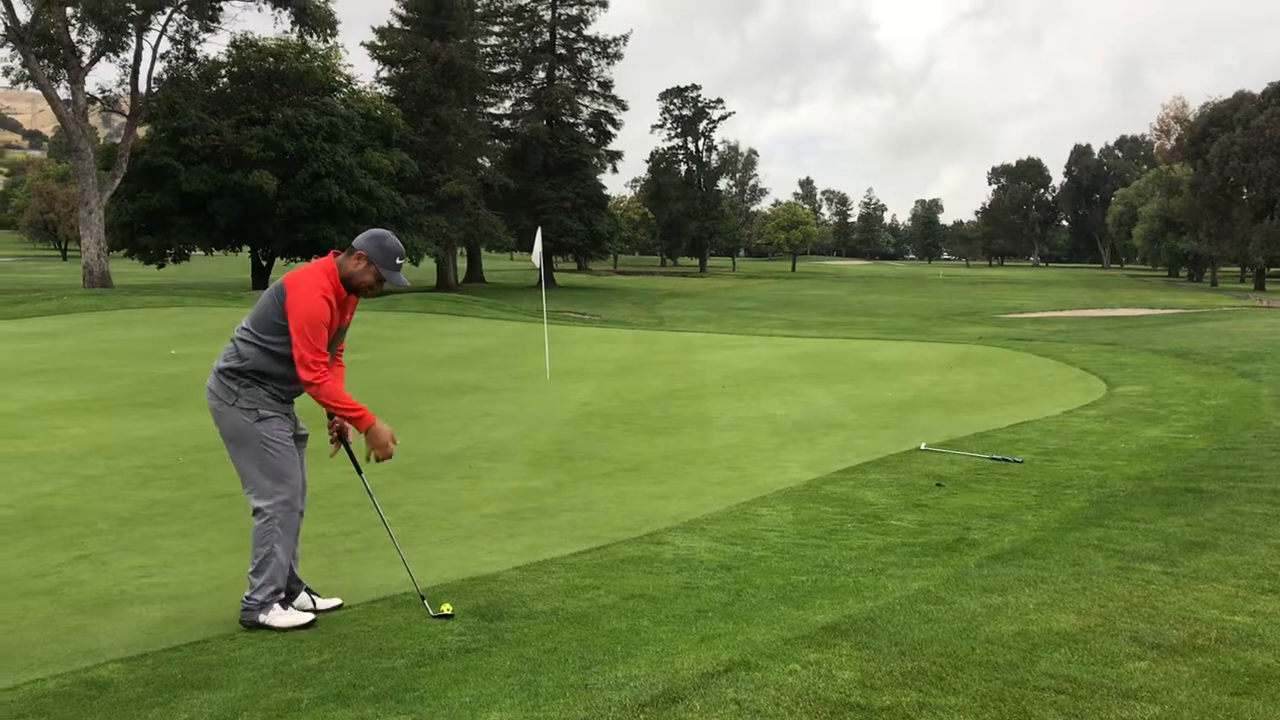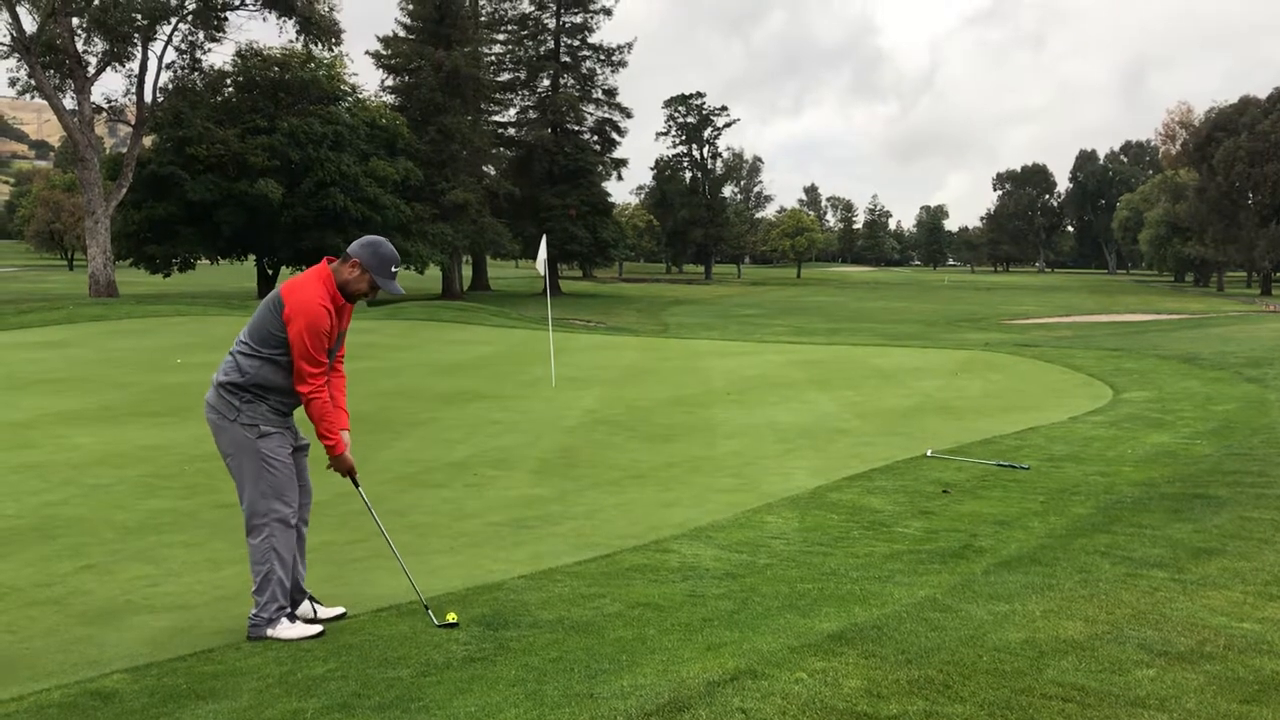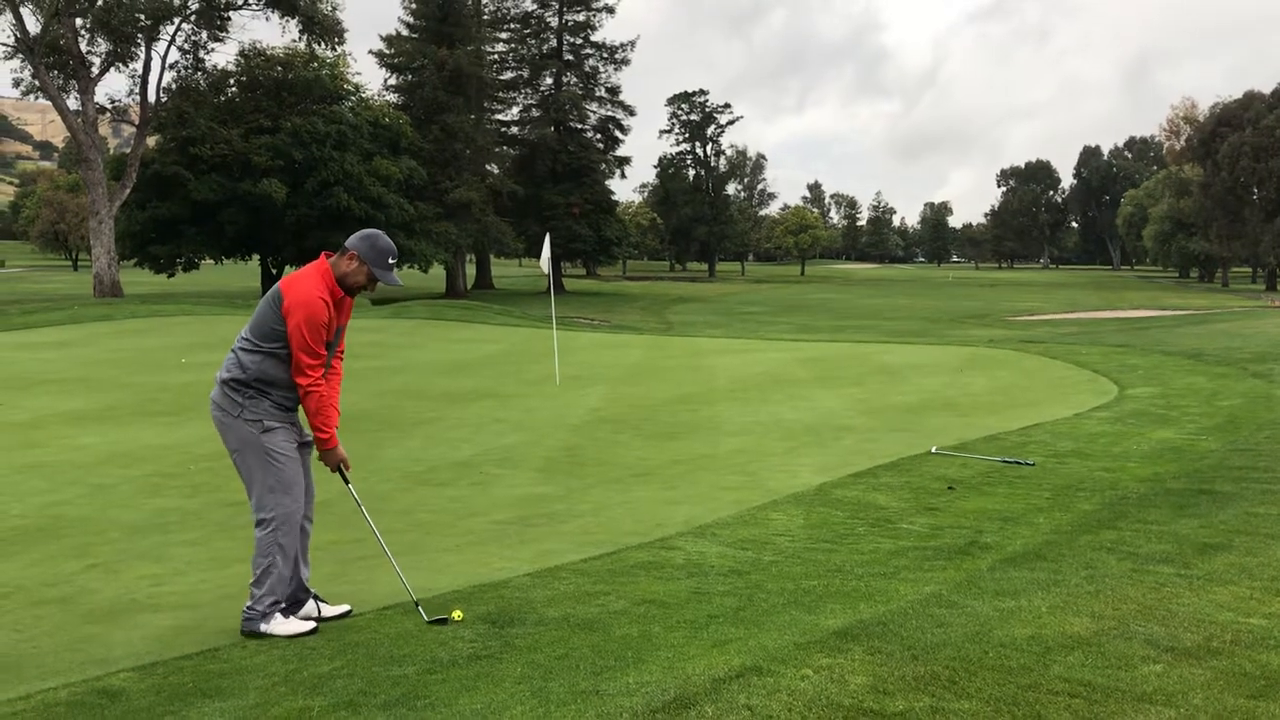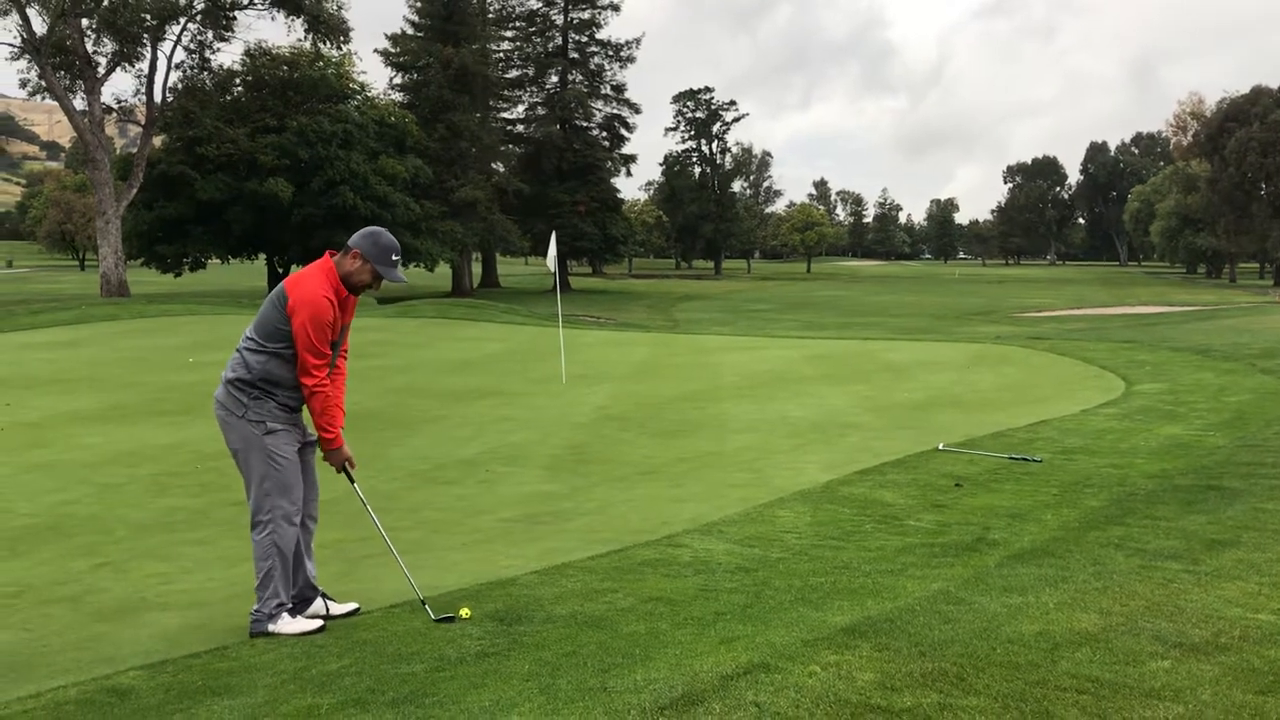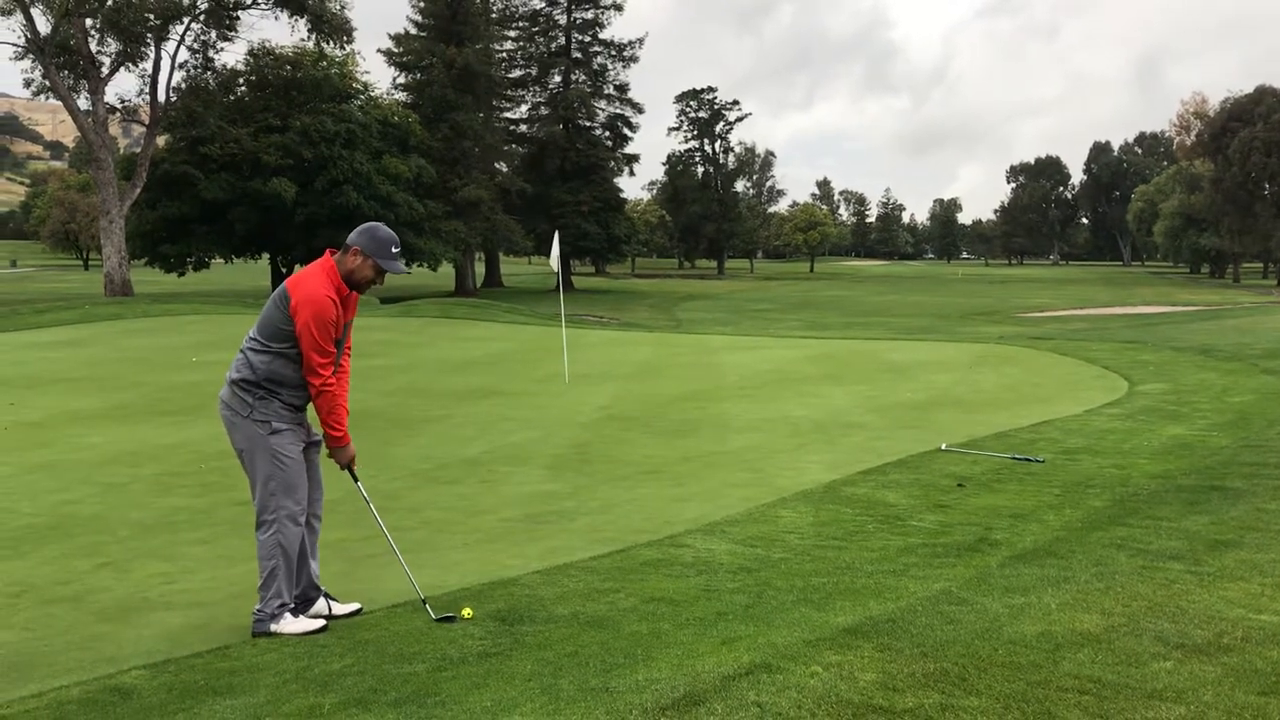
dt=0.5s
person 1, frame 1
left shoulder: (347, 290)
right shoulder: (313, 293)
left elbow: (332, 356)
right elbow: (314, 375)
left wrist: (342, 416)
right wrist: (368, 423)
left hip: (271, 397)
right hip: (244, 395)
left knee: (290, 494)
right knee: (277, 496)
left ankle: (285, 588)
right ankle: (261, 601)
person 1, frame 2
left shoulder: (340, 295)
right shoulder: (311, 302)
left elbow: (334, 365)
right elbow: (311, 386)
left wrist: (342, 428)
right wrist: (335, 448)
left hip: (271, 409)
right hip: (244, 409)
left knee: (296, 504)
right knee: (273, 511)
left ankle: (291, 599)
right ankle: (268, 616)
person 1, frame 3
left shoulder: (341, 292)
right shoulder: (309, 296)
left elbow: (332, 361)
right elbow: (309, 378)
left wrist: (331, 425)
right wrist: (327, 442)
left hip: (277, 406)
right hip: (248, 405)
left knee: (299, 505)
right knee: (281, 505)
left ankle: (296, 599)
right ankle: (262, 612)
person 1, frame 4
left shoulder: (344, 290)
right shoulder: (314, 296)
left elbow: (336, 361)
right elbow: (314, 378)
left wrist: (335, 426)
right wrist: (333, 441)
left hip: (282, 406)
right hip: (253, 406)
left knee: (302, 505)
right knee: (279, 508)
left ankle: (303, 597)
right ankle: (270, 612)
person 1, frame 5
left shoulder: (346, 289)
right shoulder: (316, 295)
left elbow: (340, 360)
right elbow: (320, 376)
left wrist: (337, 430)
right wrist: (340, 439)
left hip: (287, 407)
right hip: (258, 407)
left knee: (307, 505)
right knee: (283, 509)
left ankle: (306, 597)
right ankle: (272, 613)
